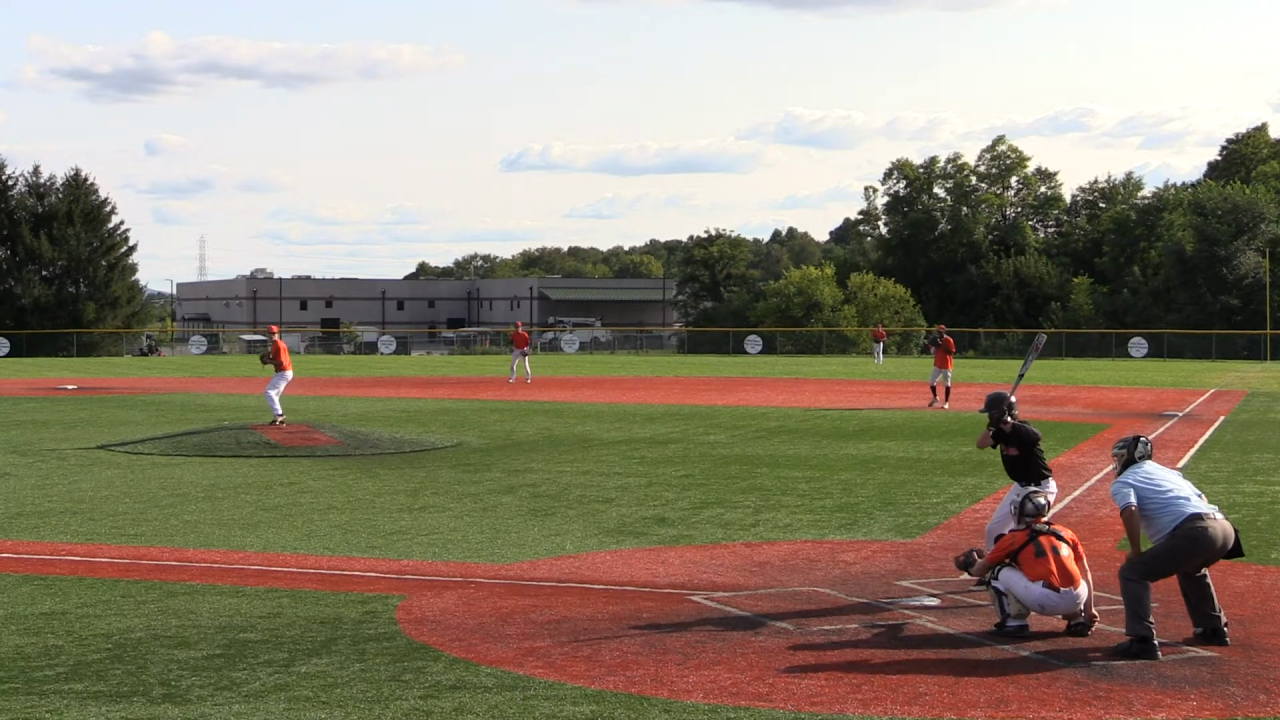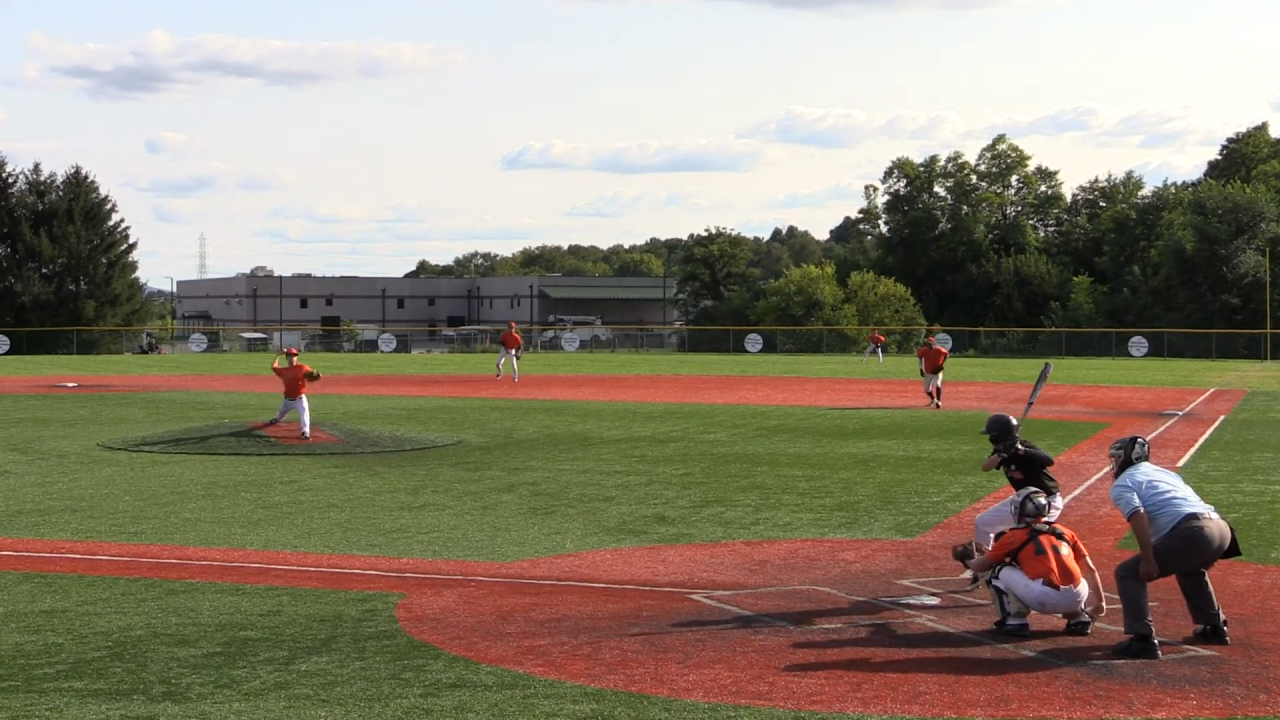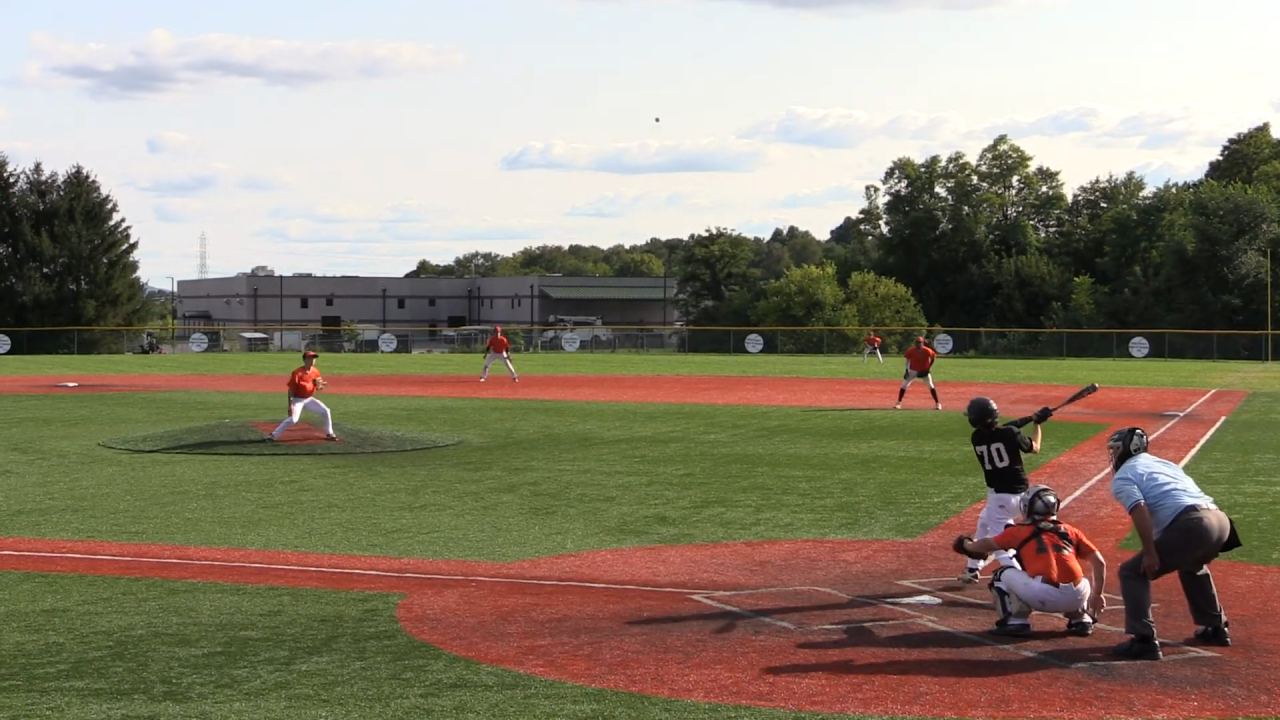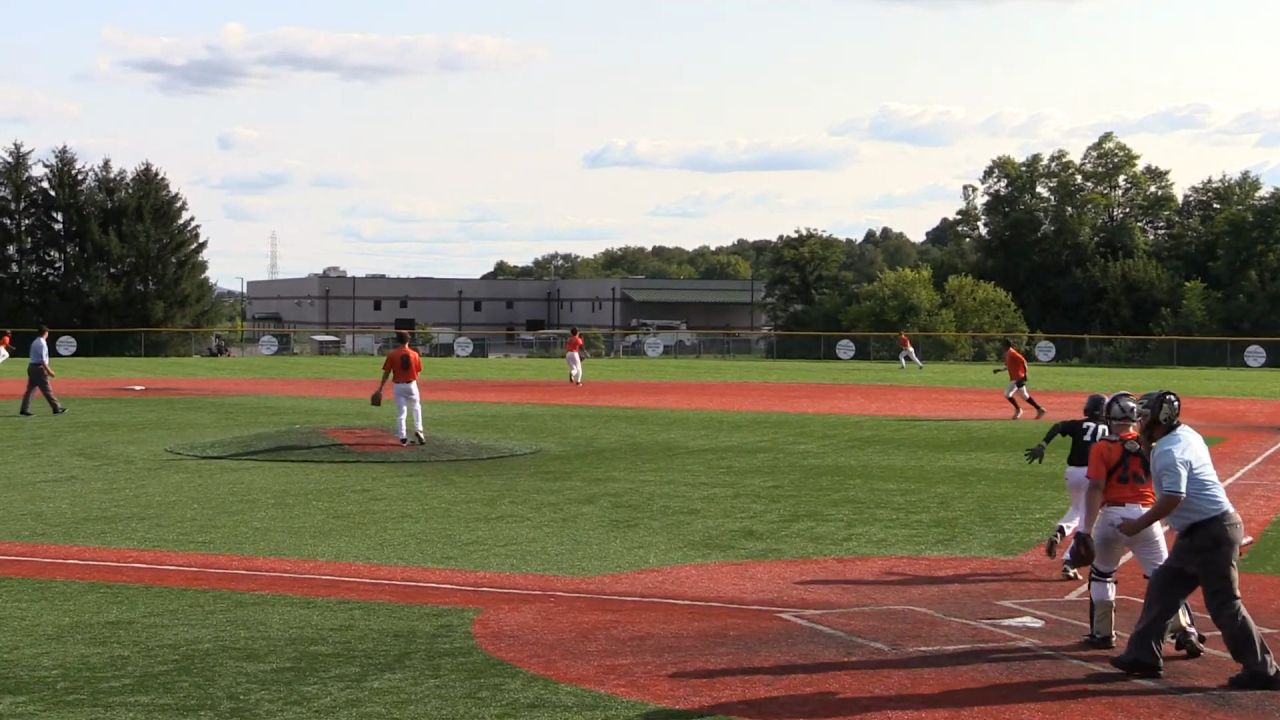
dt=1s
person 1, frame 1
left shoulder: (1122, 482)
right shoulder: (1168, 471)
left elbow: (1130, 512)
left wrist: (1135, 551)
left hip: (1195, 533)
right hip: (1224, 528)
left knee: (1132, 573)
right knee: (1190, 569)
left ankle: (1143, 641)
right ankle: (1214, 629)
person 1, frame 2
left shoulder: (1122, 484)
right shoulder: (1166, 473)
left elbow: (1138, 516)
left wrist: (1148, 560)
right wrist: (1205, 553)
left hip: (1192, 533)
right hip: (1221, 528)
left knee: (1127, 573)
right knee: (1190, 567)
left ankle: (1143, 640)
right ankle: (1215, 628)
person 1, frame 3
left shoulder: (1121, 478)
right shoulder: (1166, 464)
left elbow: (1139, 510)
left wrist: (1150, 553)
left hip: (1191, 526)
right hip: (1220, 520)
left knee: (1132, 573)
right knee: (1192, 566)
left ankle: (1144, 641)
right ankle: (1216, 628)
person 1, frame 4
left shoulder: (1169, 450)
right shoulder: (1185, 435)
left elbow: (1173, 497)
right elbow: (1159, 466)
left wrist: (1139, 524)
right wrist: (1147, 442)
left hip: (1211, 531)
right hip: (1198, 531)
left knee: (1223, 603)
right knee: (1162, 587)
right ankle: (1143, 656)
person 2, frame 1
left shoulder: (1015, 537)
right shoulder: (1066, 532)
left elbow: (979, 571)
right elbow: (1085, 572)
left wrist: (970, 566)
right wrist: (1089, 609)
left hip: (1046, 601)
right hip: (1076, 600)
left knee: (999, 572)
left ankle: (1015, 624)
right ankle: (1078, 621)
person 2, frame 2
left shoulder: (1015, 536)
right shoulder: (1065, 532)
left elbow: (980, 567)
right elbow: (1090, 569)
left wrist: (968, 560)
right wrist: (1099, 601)
left hip: (1045, 598)
right hip: (1077, 597)
left knee: (1000, 571)
left ankle: (1015, 622)
right ankle: (1079, 619)
person 2, frame 3
left shoulder: (1020, 531)
right shoulder: (1071, 531)
left elbow: (987, 544)
right elbow: (1099, 562)
left wrist: (968, 544)
right wrist: (1097, 594)
left hip: (1044, 595)
right hip: (1078, 596)
left knee: (1003, 576)
left ankle: (1016, 622)
right ankle: (1081, 620)
person 2, frame 4
left shoulder: (1102, 447)
left elbow: (1095, 489)
left wrist: (1086, 529)
left hip: (1114, 516)
left knee: (1102, 574)
left ankle: (1102, 634)
right ankle: (1186, 633)
person 3, frame 1
left shoulder: (1022, 429)
right shoulder: (1001, 431)
left elbow: (1037, 436)
right elbow: (981, 444)
left wrist: (1008, 421)
right wrist: (991, 426)
left hip: (1040, 488)
right hip: (1020, 487)
right knee: (993, 530)
person 3, frame 2
left shoulder: (1027, 449)
right shoulder: (1004, 450)
left elbow: (1048, 460)
right elbow: (986, 467)
left wrist: (1020, 450)
right wrist: (1002, 453)
left hip: (1047, 502)
right knee: (983, 522)
person 3, frame 3
left shoulder: (976, 438)
right shoulder: (1010, 434)
right elbow: (1034, 448)
left wrist: (1032, 417)
right wrist: (1037, 423)
left hip: (1000, 496)
right hip: (1021, 493)
right knee: (984, 523)
right ankle: (973, 569)
person 3, frame 4
left shoulder: (1077, 424)
right shoulder: (1110, 430)
left elbow: (1057, 427)
left wrist: (1042, 445)
left hip: (1074, 472)
left knee: (1077, 511)
left ankle: (1060, 530)
right ankle: (1068, 564)
